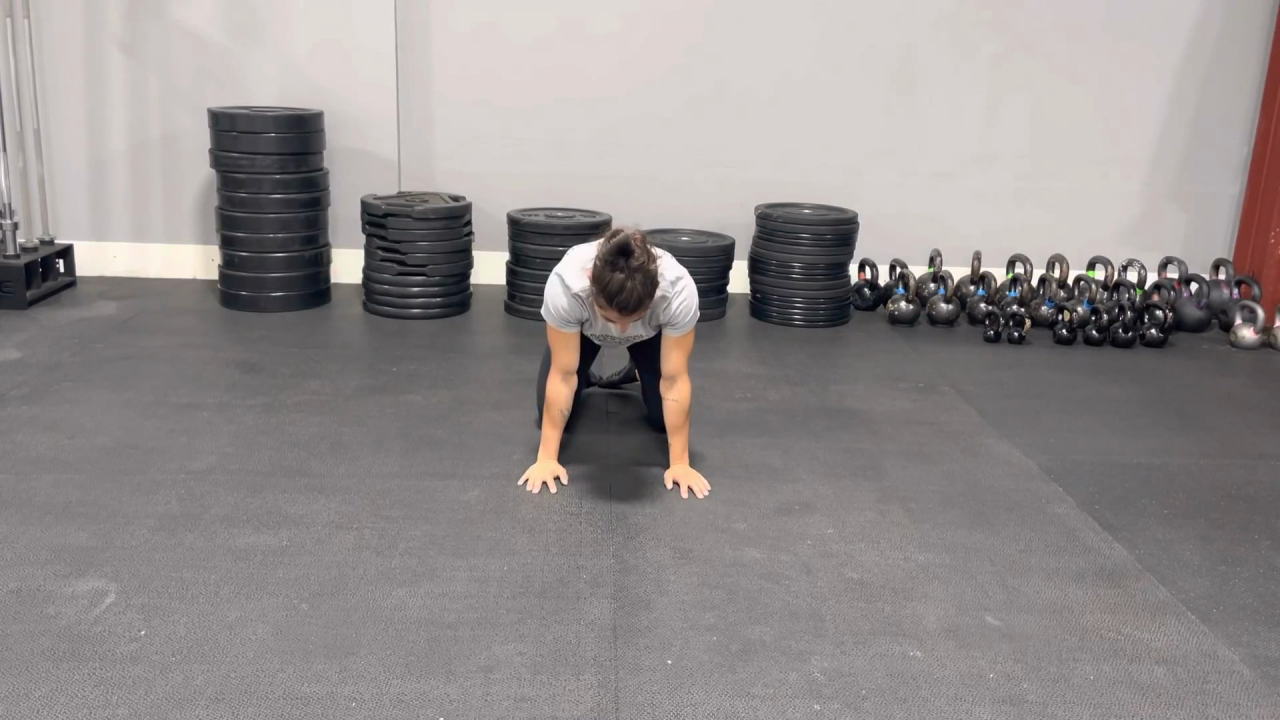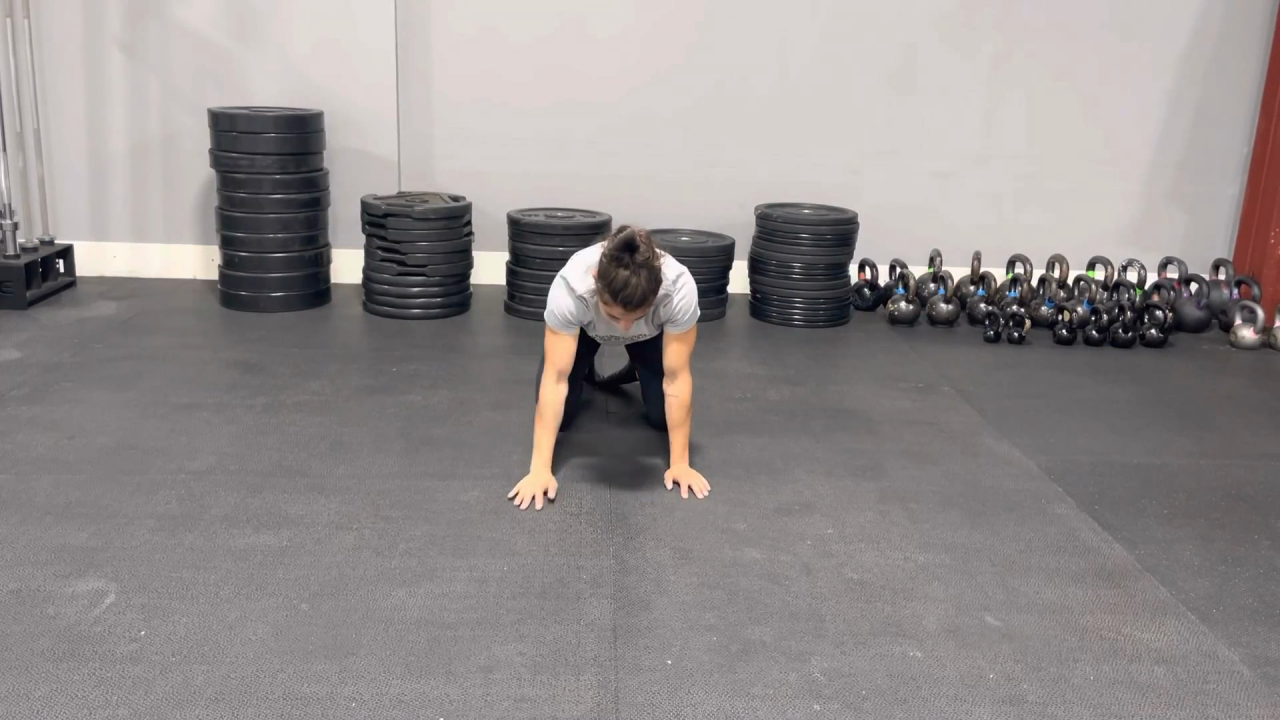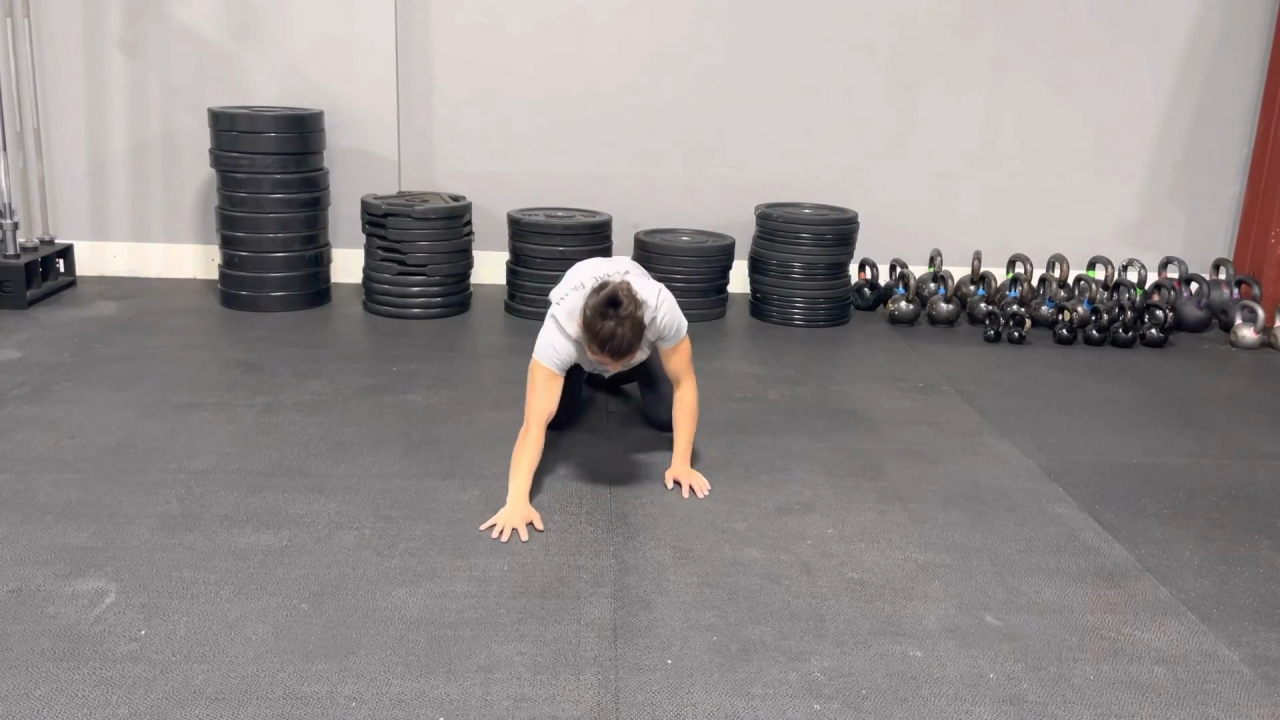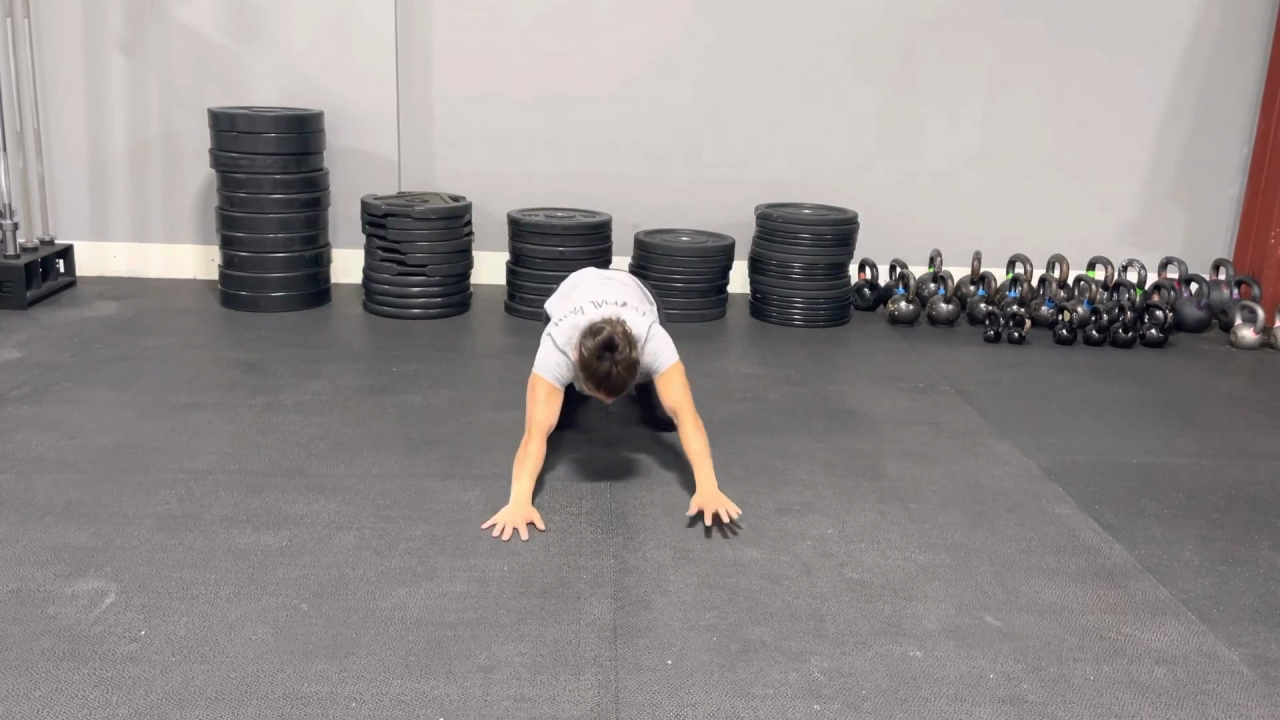
dt=0.4s
person 1, frame 1
left shoulder: (679, 290)
right shoulder: (566, 284)
left elbow: (674, 379)
right elbow: (562, 375)
left wrist: (680, 462)
right wrist: (547, 457)
right hip: (582, 327)
left knee: (662, 418)
right knee: (549, 411)
left ankle: (638, 372)
right ankle: (585, 376)
person 1, frame 2
left shoulder: (679, 288)
right shoulder: (570, 287)
left elbow: (677, 377)
right elbow: (555, 378)
left wrist: (680, 462)
right wrist: (540, 467)
right hip: (585, 328)
left knee: (664, 418)
right knee: (561, 414)
left ankle: (636, 369)
right ankle: (586, 372)
person 1, frame 3
left shoulder: (660, 309)
right shoulder: (560, 327)
left elbow: (684, 385)
right elbow: (535, 424)
left wrist: (682, 464)
right wrist: (516, 501)
right hip: (573, 308)
left knee: (665, 416)
right knee: (557, 416)
left ankle: (633, 372)
right ankle: (584, 373)
person 1, frame 4
left shoulder: (651, 339)
right shoulder: (558, 346)
left elbow: (685, 416)
right elbow: (536, 433)
left wrist: (708, 489)
right wrist: (519, 502)
left knee: (662, 417)
right knee: (556, 413)
left ankle: (642, 379)
right ankle: (569, 382)
